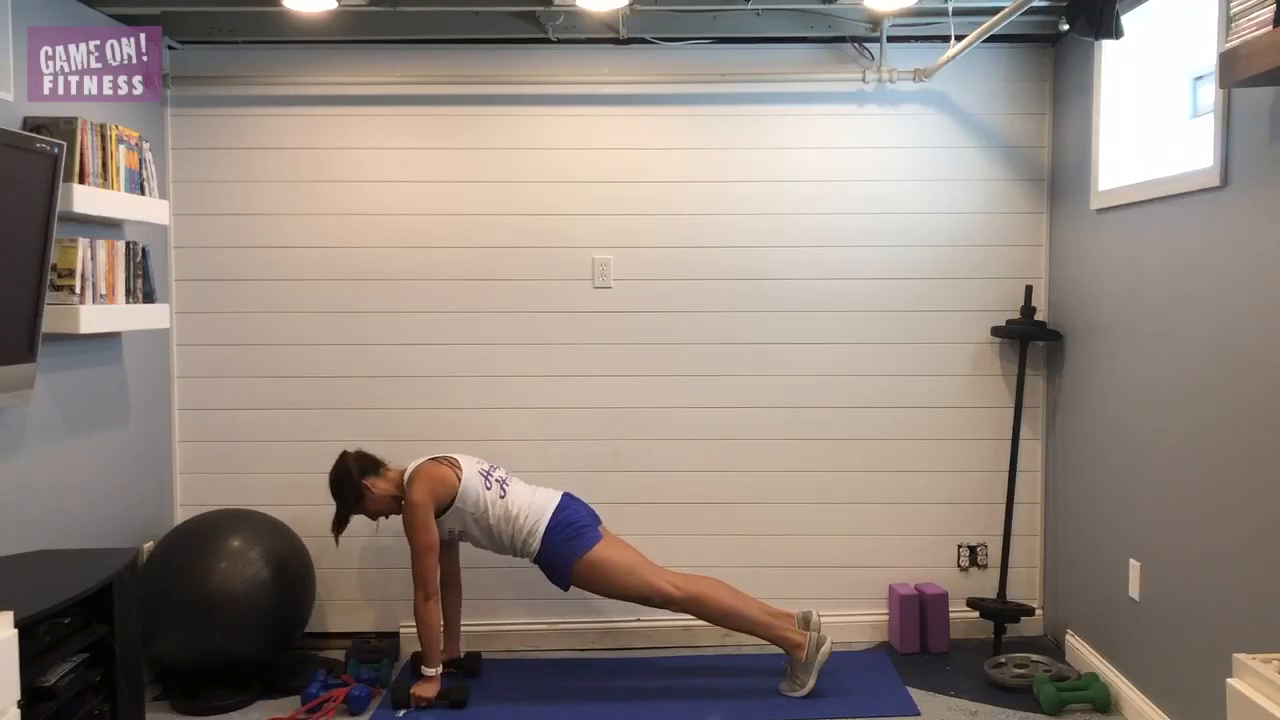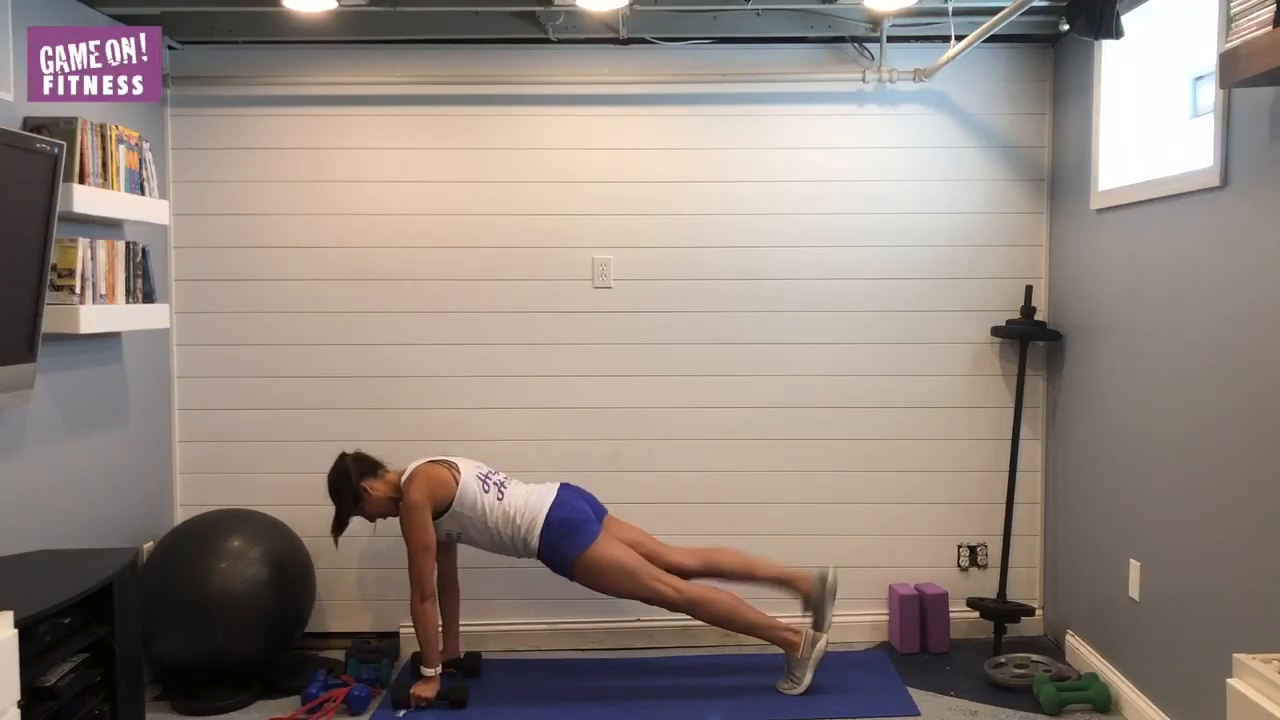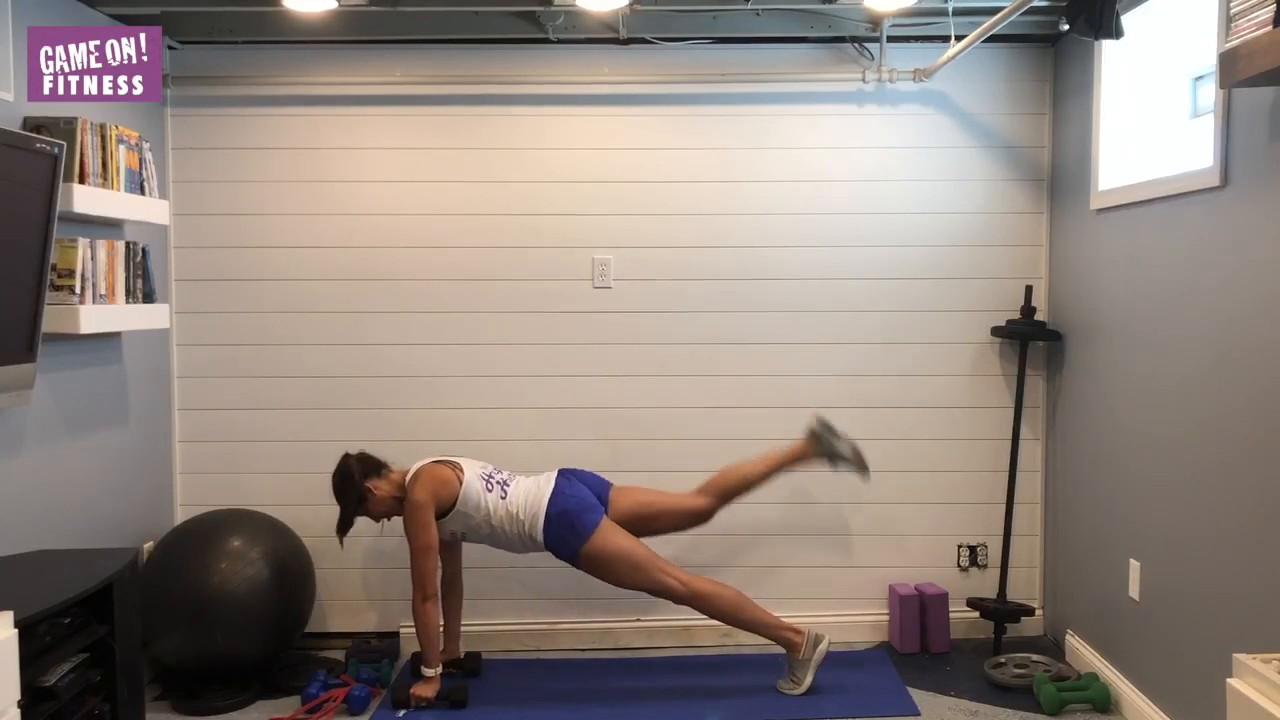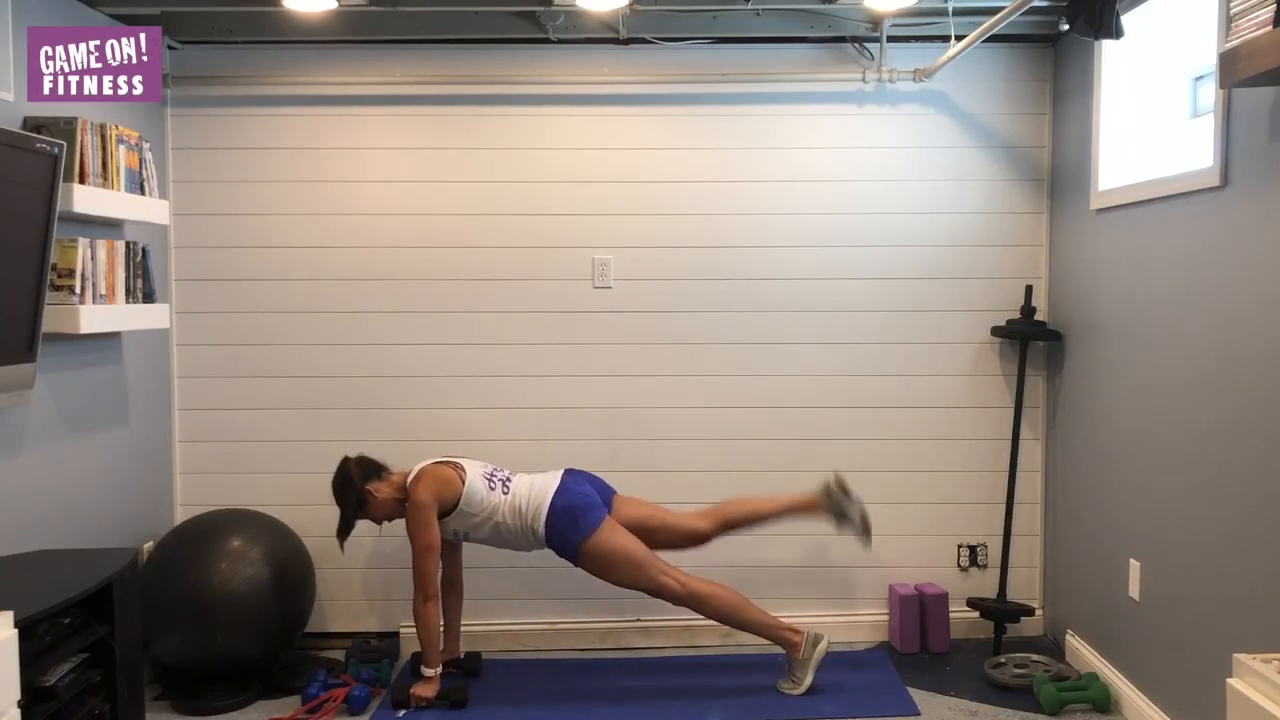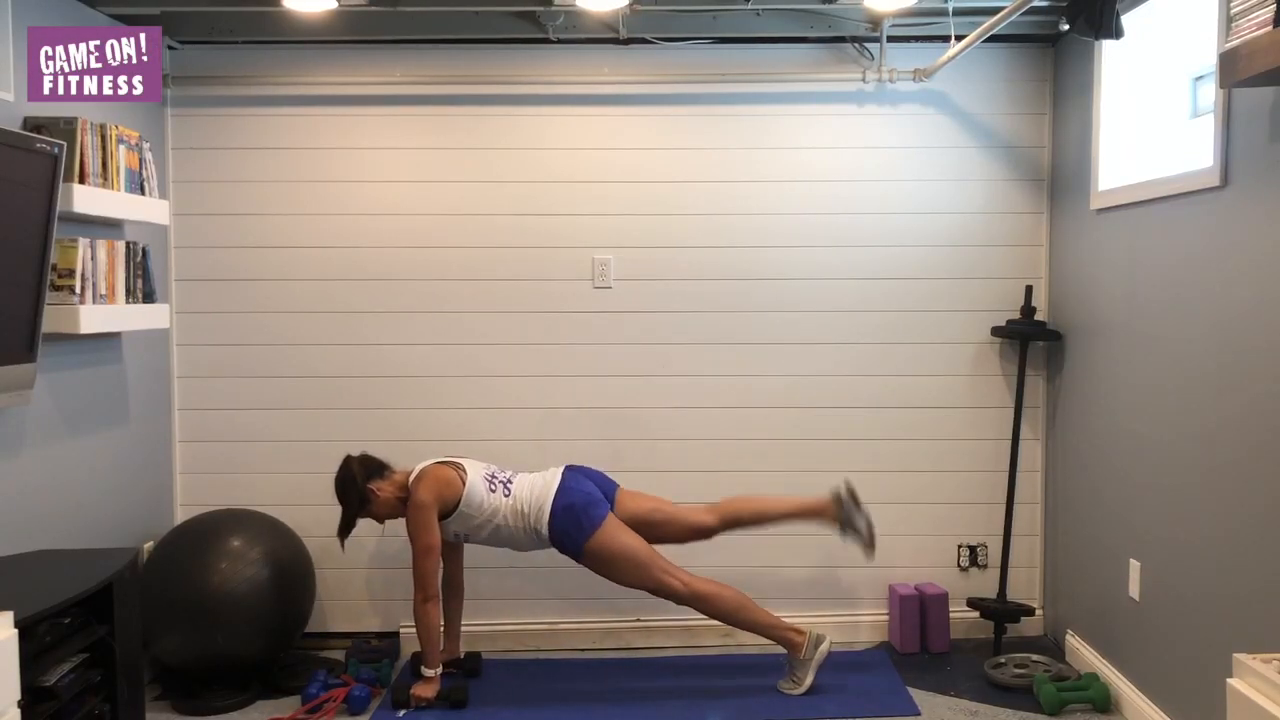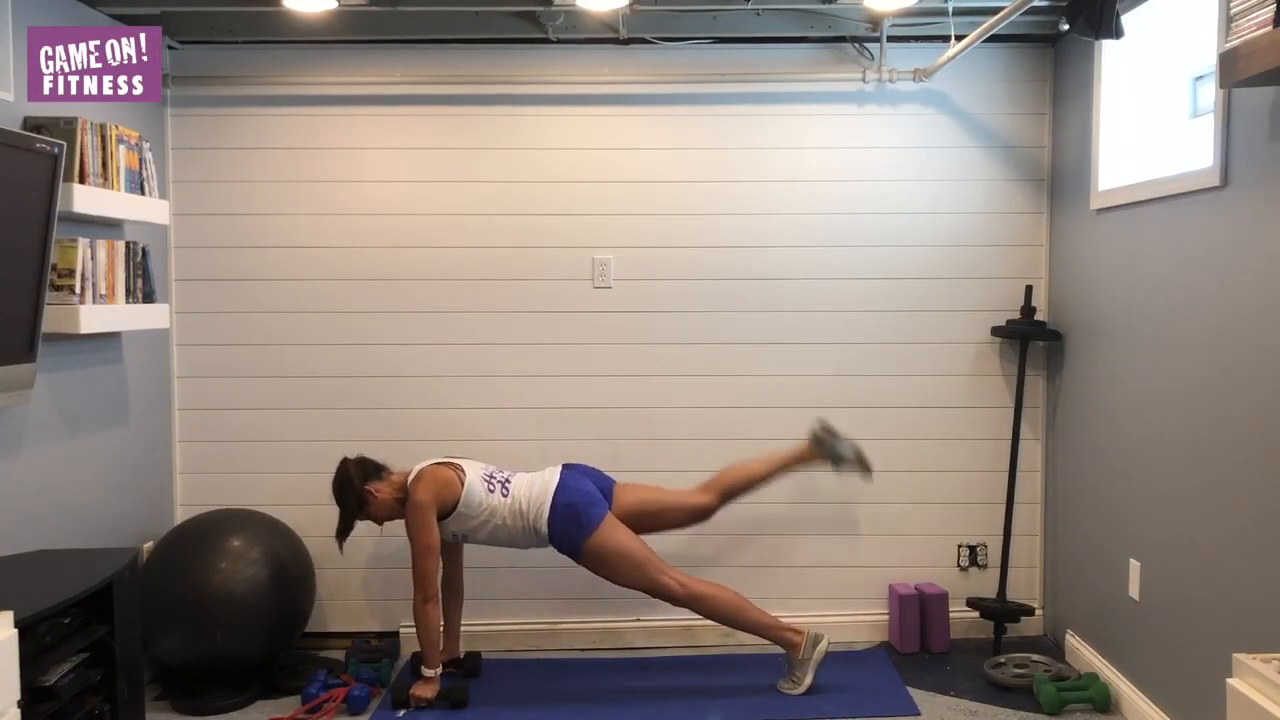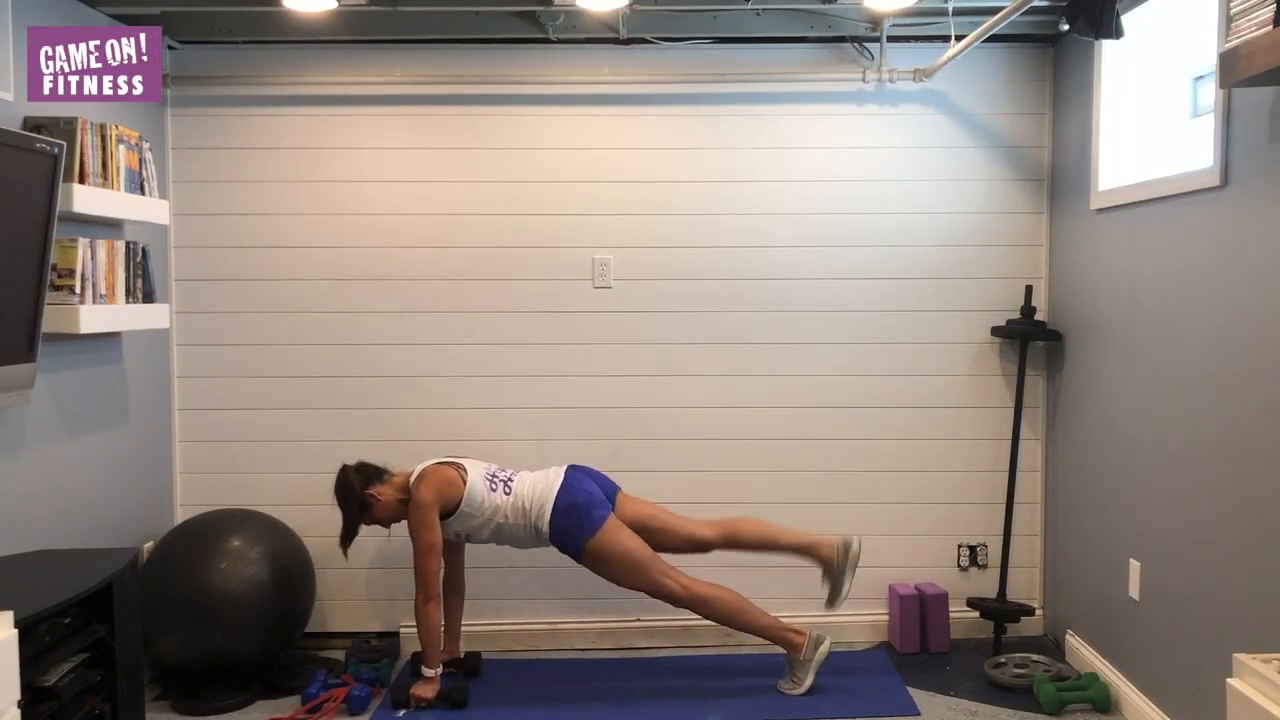
dt=0.7s
person 1, frame 1
left shoulder: (417, 494)
right shoulder: (434, 478)
left elbow: (427, 592)
right elbow: (450, 580)
left wrist: (431, 672)
right wrist: (451, 650)
left hip: (556, 535)
right hip: (562, 514)
left knee: (669, 590)
right knee: (668, 584)
left ankle: (797, 641)
right ankle: (791, 621)
person 1, frame 2
left shoulder: (413, 496)
right shoulder: (428, 480)
left elbow: (423, 594)
right elbow: (446, 577)
left wrist: (430, 672)
right wrist: (451, 648)
left hip: (557, 528)
right hip: (561, 503)
left knee: (670, 590)
right knee: (687, 563)
left ankle: (794, 639)
right ankle: (804, 582)
person 1, frame 3
left shoulder: (418, 495)
right shoulder: (434, 479)
left elbow: (427, 595)
right elbow: (450, 580)
left wrist: (431, 673)
right wrist: (452, 649)
left hip: (559, 517)
right hip: (565, 491)
left knee: (676, 583)
right knee: (703, 504)
left ankle: (797, 642)
right ankle: (811, 446)
person 1, frame 4
left shoulder: (420, 496)
right shoulder: (434, 482)
left elbow: (428, 598)
right elbow: (451, 585)
left wrist: (430, 672)
right wrist: (451, 652)
left hip: (561, 514)
right hip: (570, 491)
left knee: (675, 585)
right knee: (705, 527)
left ankle: (797, 642)
right ankle: (821, 501)
person 1, frame 5
left shoulder: (419, 499)
right shoulder: (437, 483)
left elbow: (428, 596)
right elbow: (453, 582)
left wrist: (431, 673)
right wrist: (452, 650)
left hip: (564, 510)
right hip: (570, 486)
left knee: (676, 583)
right knee: (708, 521)
left ankle: (798, 642)
right ankle: (830, 508)
person 1, frame 6
left shoulder: (419, 499)
right shoulder: (436, 484)
left elbow: (428, 596)
right elbow: (450, 584)
left wrist: (431, 674)
right wrist: (451, 652)
left hip: (561, 511)
right hip: (569, 487)
left knee: (673, 584)
right knee: (704, 501)
left ankle: (798, 640)
right ankle: (815, 447)
person 1, frame 7
left shoulder: (422, 496)
right shoulder: (438, 484)
left elbow: (429, 595)
right elbow: (453, 579)
left wrist: (430, 673)
right wrist: (452, 650)
left hip: (566, 510)
right hip: (571, 487)
left knee: (674, 586)
right knee: (707, 535)
left ankle: (798, 641)
right ankle: (825, 549)
